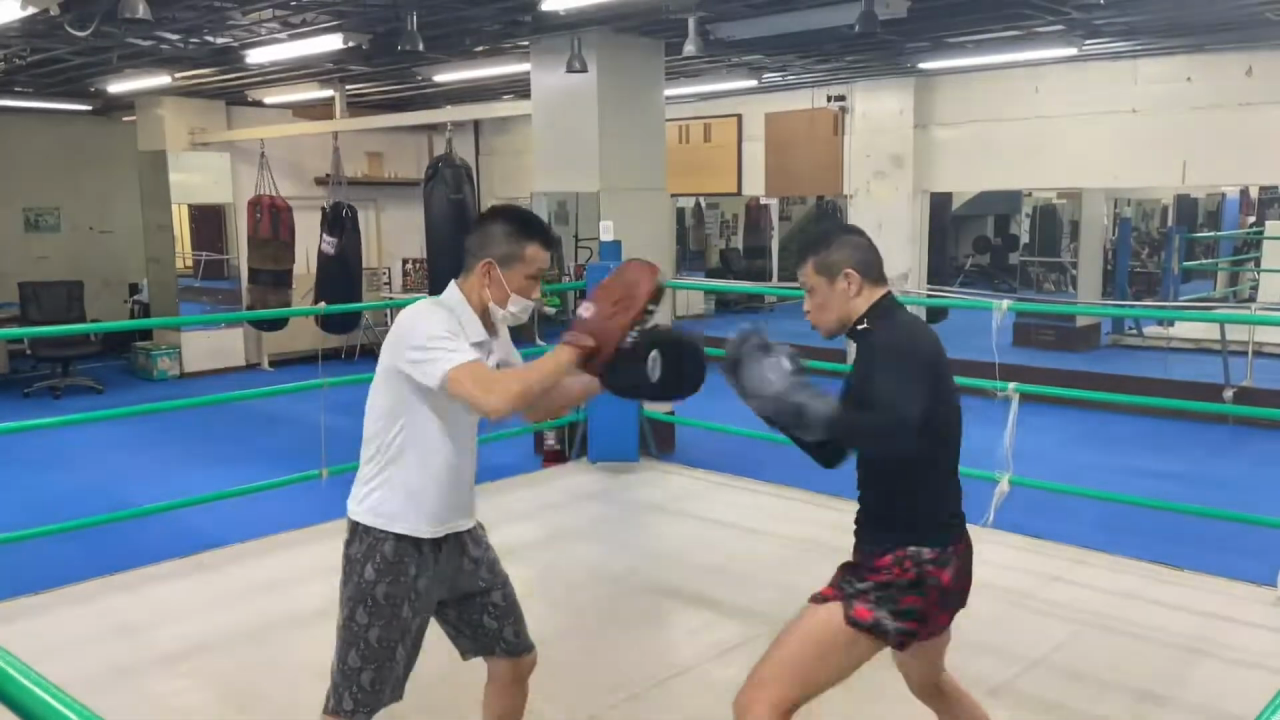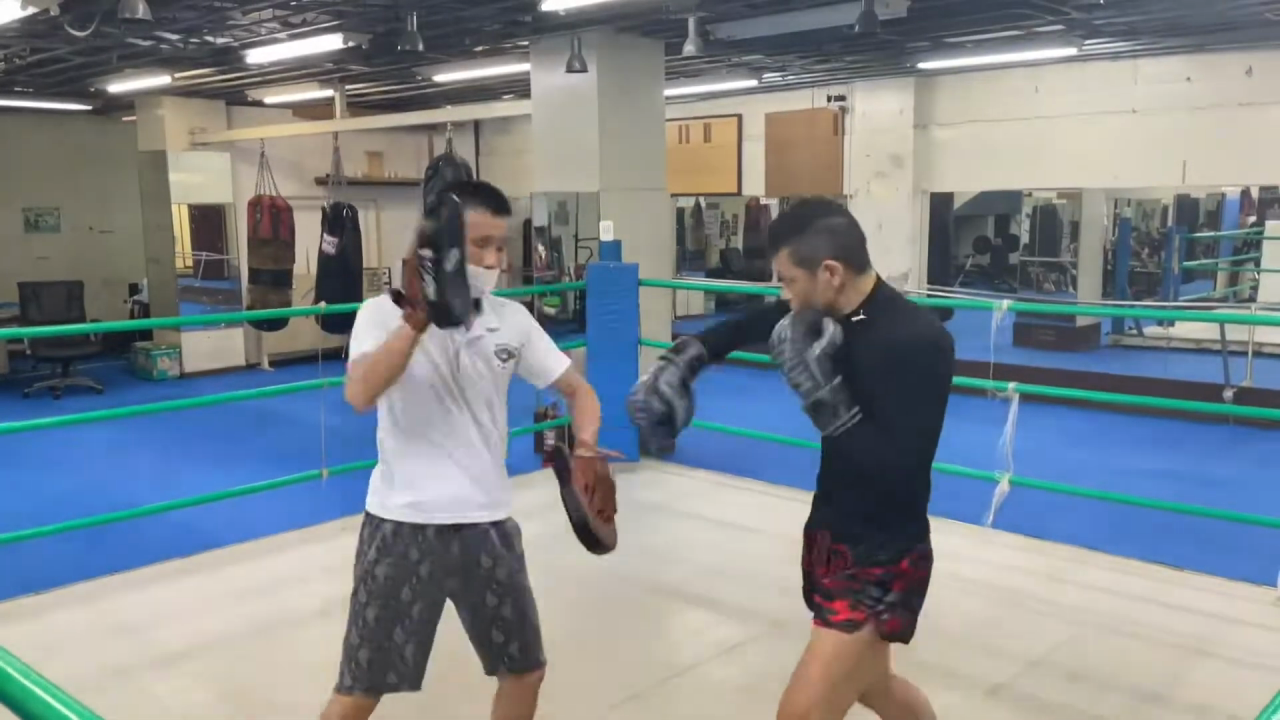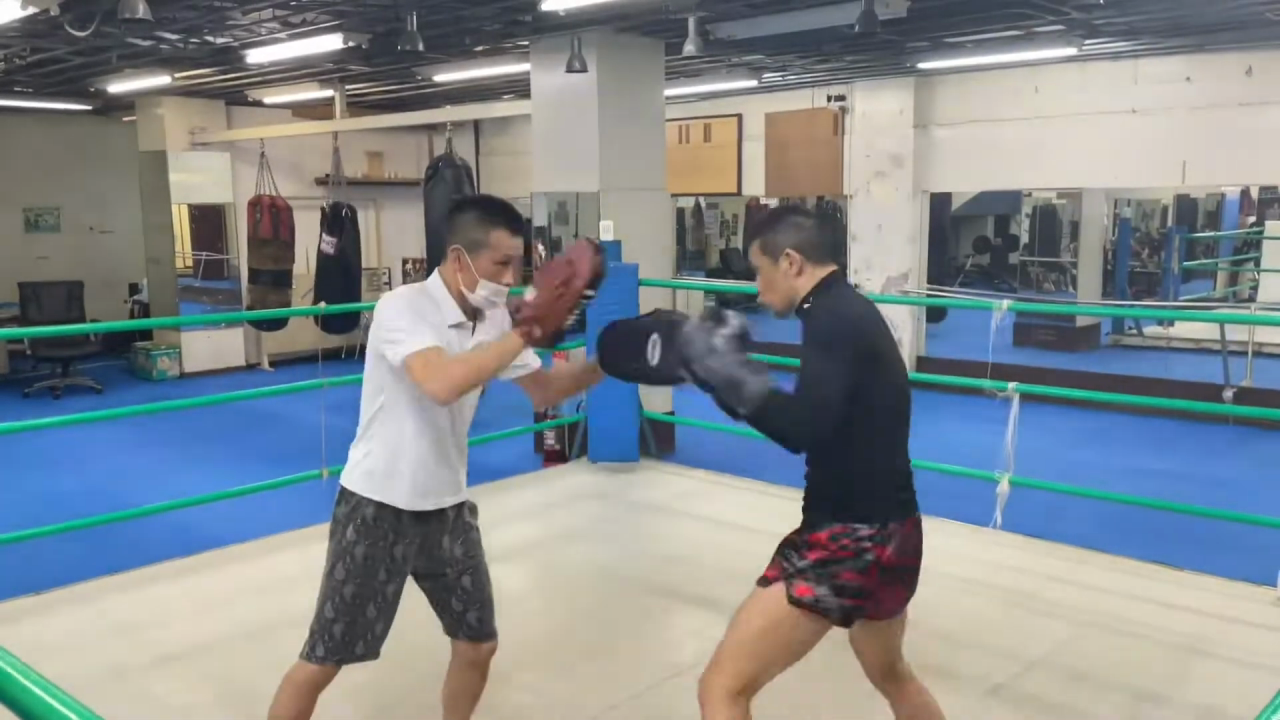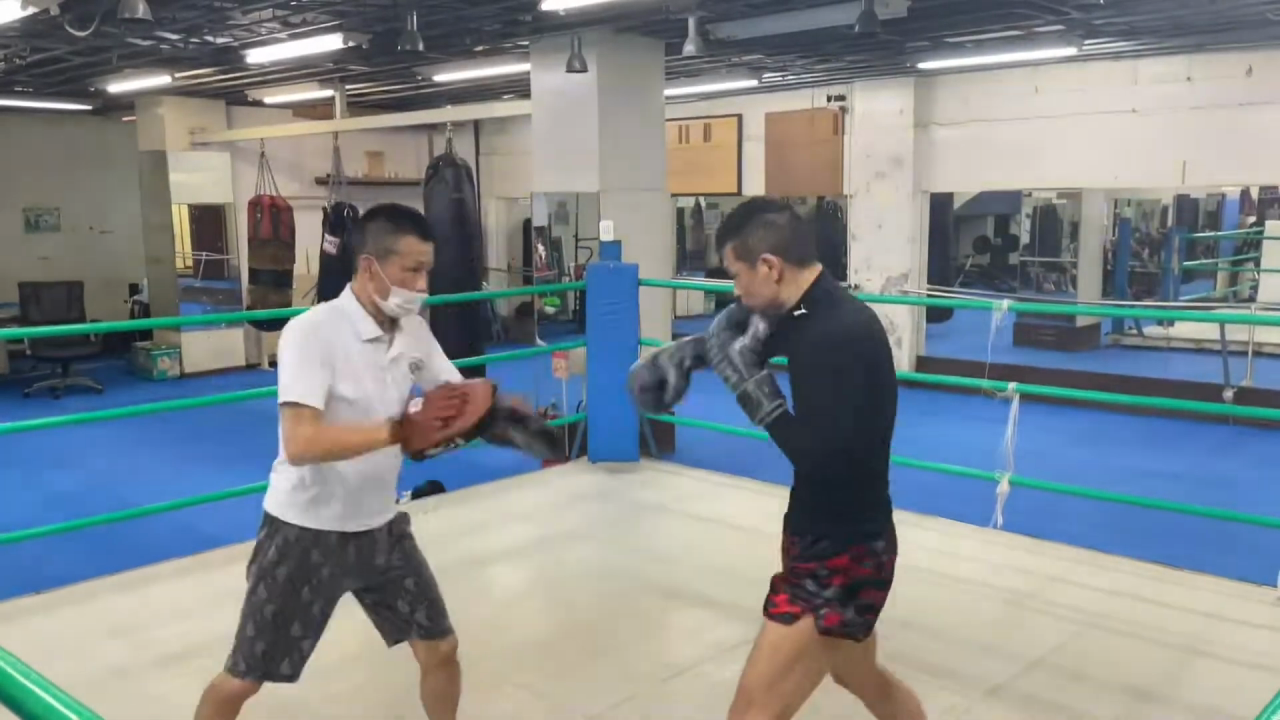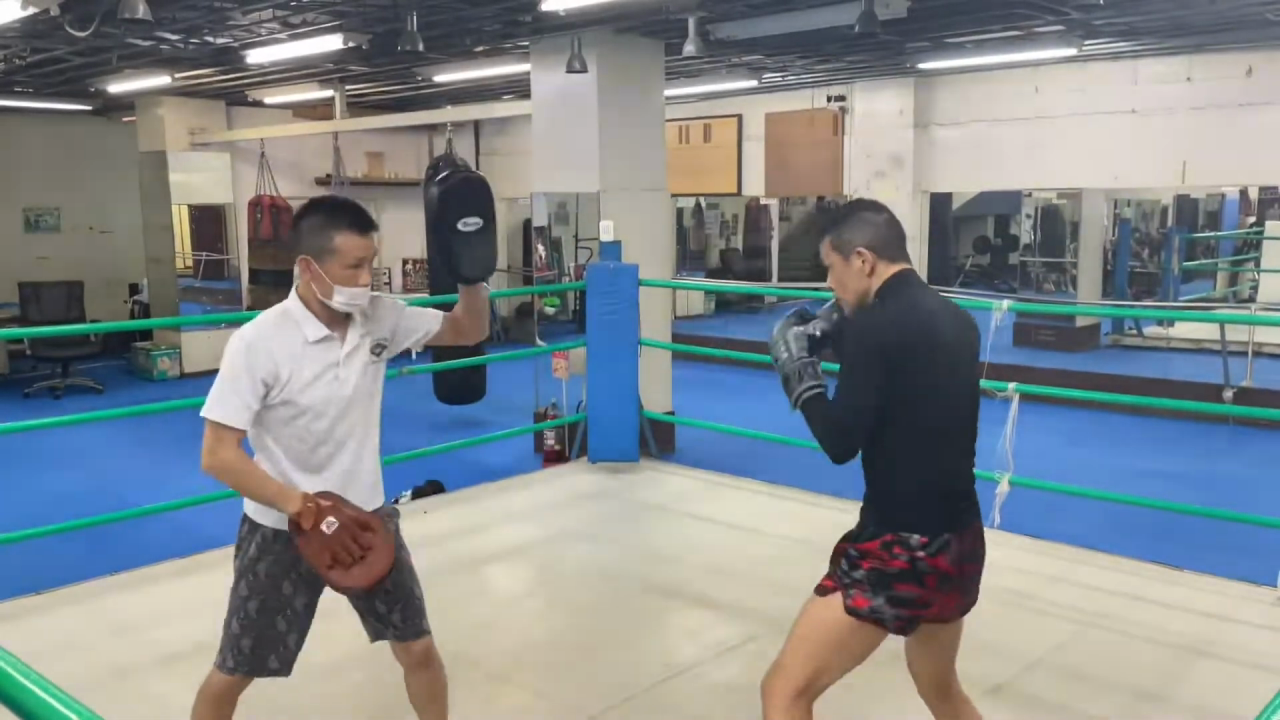
dt=0.5s
person 1, frame 1
left shoulder: (491, 331)
right shoulder: (422, 324)
left elbow: (542, 402)
right elbow: (498, 400)
right wrist: (584, 344)
left hip: (455, 530)
right hip: (391, 539)
left knee: (514, 659)
person 1, frame 2
left shoulder: (512, 319)
right shoulder: (384, 312)
left elbow: (578, 389)
right elbow: (360, 394)
left wrist: (585, 448)
right wrist: (418, 317)
left hip: (485, 526)
right hip: (404, 527)
left knee: (524, 671)
person 1, frame 3
left shoulder: (493, 317)
right shoulder: (402, 307)
left elbow: (545, 390)
right elbow: (446, 386)
left wrist: (604, 363)
right wrist: (534, 329)
left hip: (447, 508)
right hip: (379, 509)
left knee: (478, 645)
right knee: (322, 662)
person 1, frame 4
left shoulder: (414, 331)
right shoulder: (310, 333)
right elbow: (301, 444)
right wrist: (395, 431)
left hip: (378, 527)
right hip: (304, 531)
left knee: (440, 648)
person 1, frame 5
left shoulder: (380, 315)
right shoulder: (259, 342)
left elbow: (469, 328)
right elbow: (218, 453)
left wrist: (472, 277)
right wrist: (305, 508)
left hip: (367, 518)
right hip: (282, 528)
left knee: (418, 648)
right knee: (234, 672)
person 2, frame 1
left shoulder: (894, 343)
right shoulder: (900, 335)
left elbow: (896, 440)
right elbow: (830, 449)
left wrist: (791, 394)
right wrist: (774, 389)
left hip: (903, 564)
right hip: (938, 551)
person 2, frame 2
left shoulder: (922, 341)
right shoulder: (833, 314)
left elbow: (893, 471)
right elbow: (749, 326)
left wrist: (817, 388)
right wrist: (677, 365)
left hip: (883, 559)
right hip: (832, 536)
person 2, frame 3
left shoulder: (831, 320)
right shoulder: (852, 313)
left elbow: (805, 431)
right elbow: (803, 420)
left wrist: (728, 363)
right wrist: (705, 369)
left hip: (847, 538)
right hip: (894, 529)
right knee: (888, 672)
person 2, frame 4
left shoulder: (837, 331)
right shoulder: (808, 315)
left elbow: (820, 457)
right elbow: (741, 337)
left wrist: (747, 379)
right wrist: (686, 355)
left hip: (836, 555)
right hip: (845, 538)
right knee: (859, 673)
person 2, frame 5
left shoulder: (877, 324)
right shoulder: (956, 321)
left elbow: (840, 443)
left wrist: (797, 363)
right wrist: (841, 336)
left hip: (899, 548)
right hip: (959, 539)
